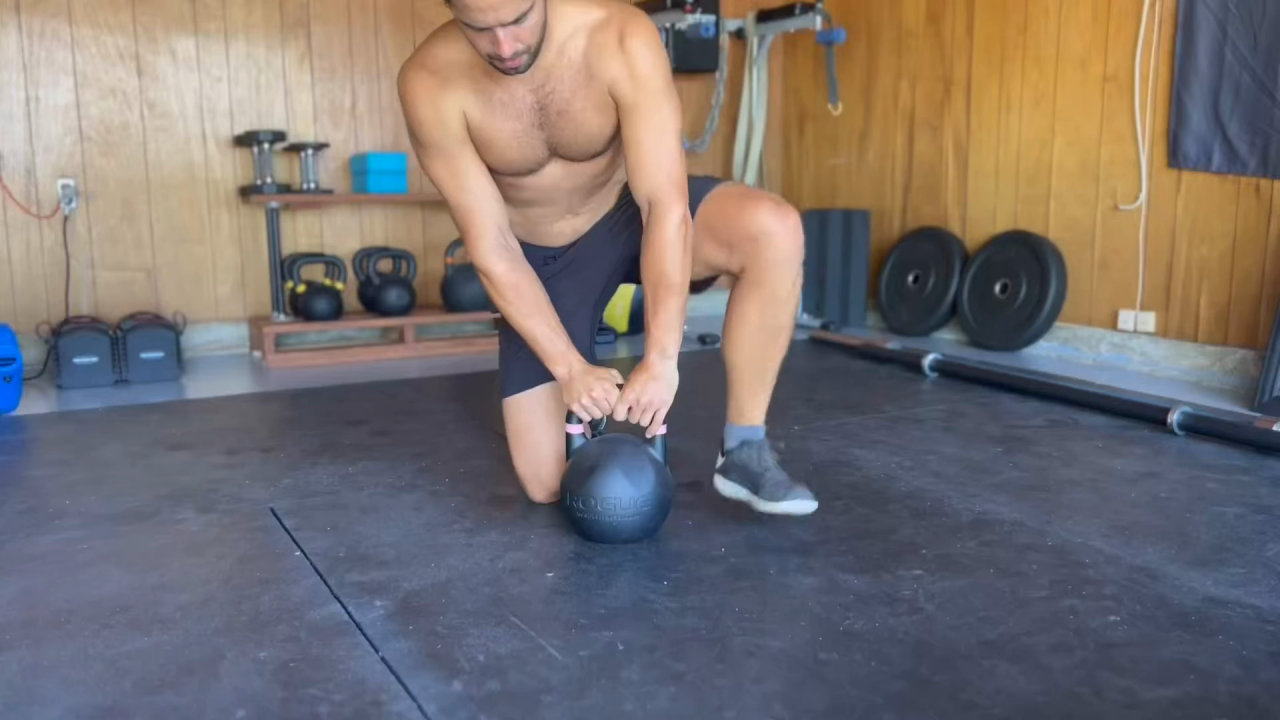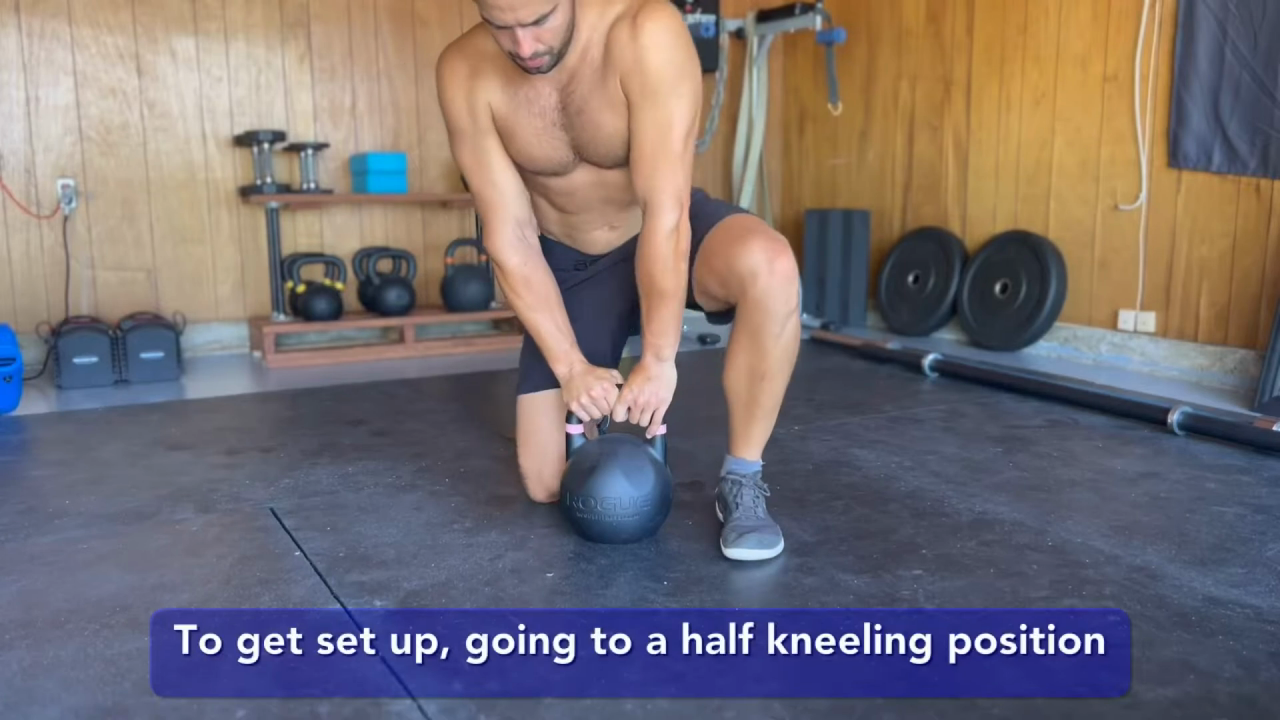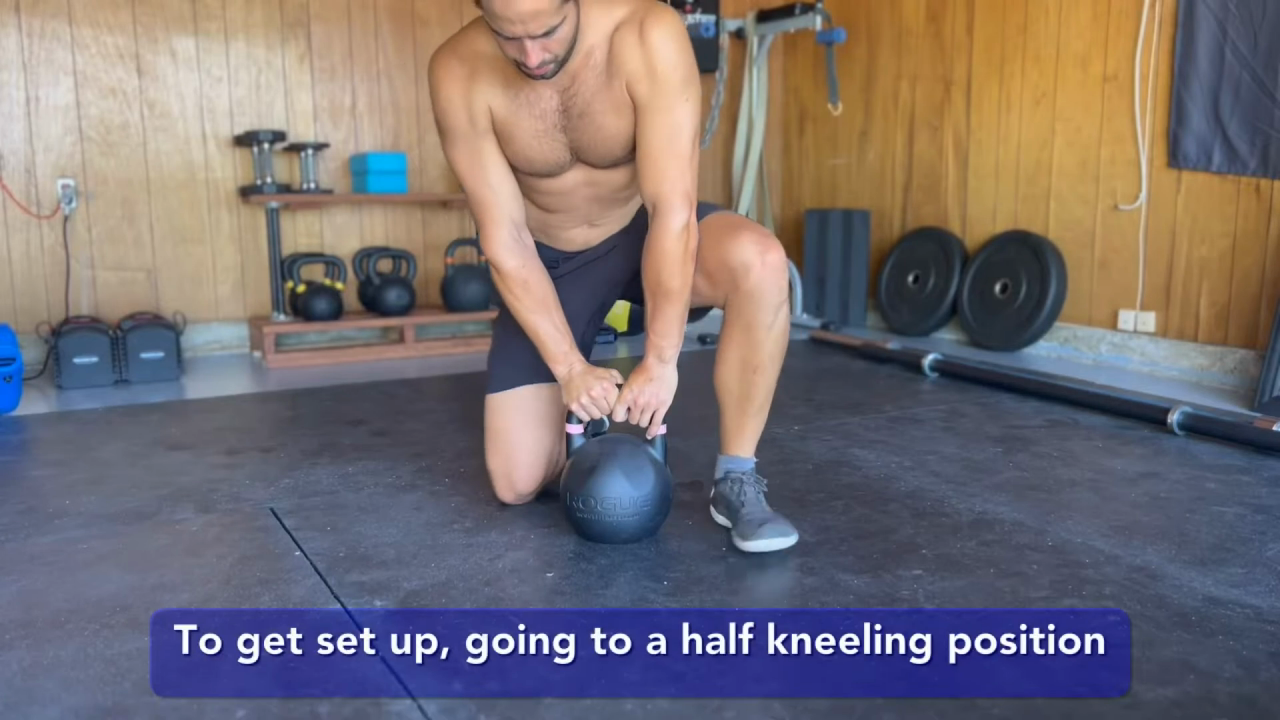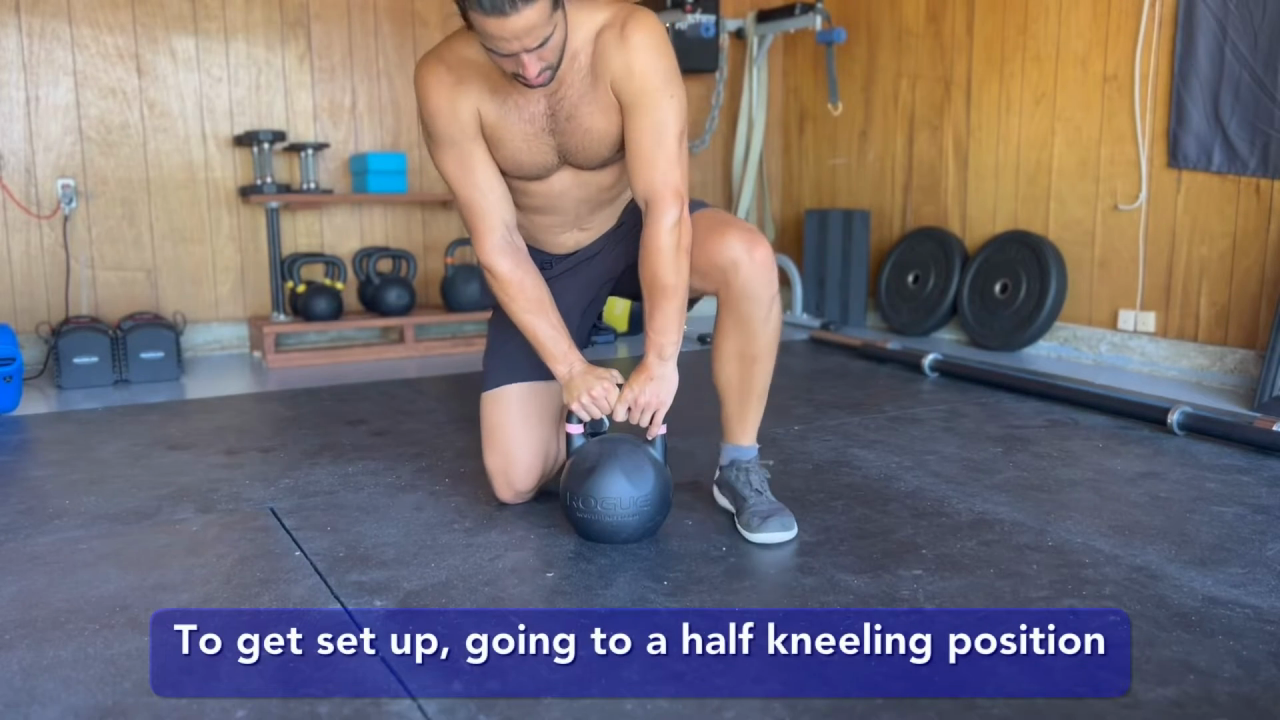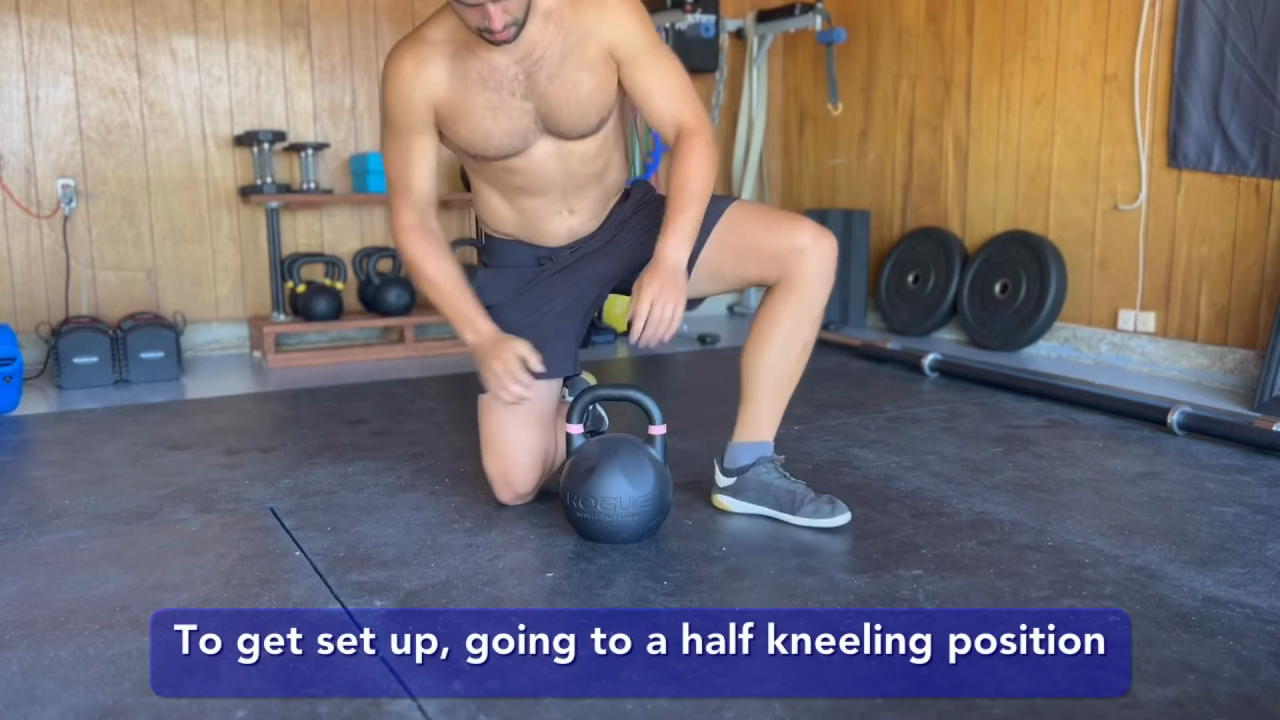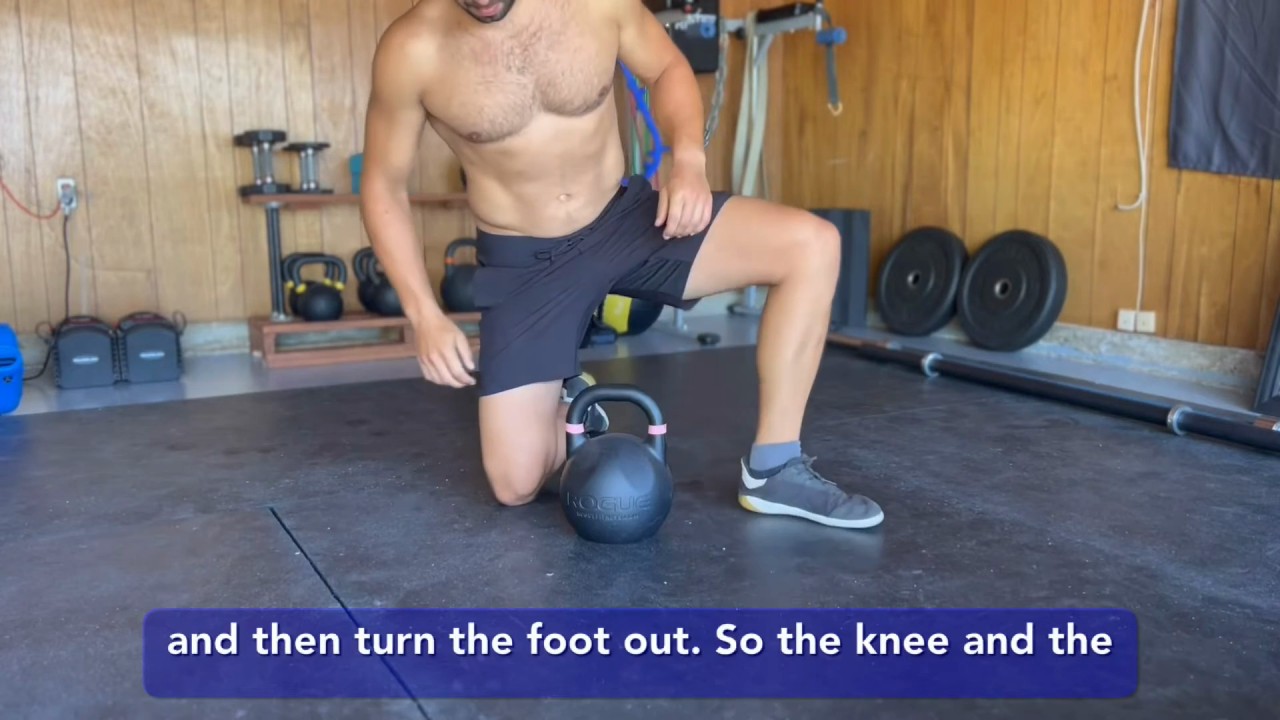
dt=0.5s
person 1, frame 1
right shoulder: (430, 82)
left elbow: (666, 207)
right elbow: (491, 248)
left wrist: (660, 359)
right wrist: (569, 369)
left hip: (629, 211)
right hip: (539, 259)
left knee: (774, 227)
right knee: (549, 484)
left ankle: (743, 447)
right ankle: (609, 413)
person 1, frame 2
right shoulder: (466, 73)
left elbow: (665, 211)
right elbow: (509, 238)
left wrist: (658, 359)
right wrist: (571, 366)
left hip: (673, 235)
right hip: (574, 263)
left knee: (768, 266)
right knee: (548, 484)
left ankle: (741, 479)
right ankle: (612, 423)
person 1, frame 3
right shoulder: (460, 72)
left elbow: (673, 209)
right elbow: (504, 240)
left wrist: (660, 360)
right wrist: (569, 367)
left hip: (648, 232)
right hip: (549, 260)
left knee: (759, 261)
right knee: (516, 483)
left ankle: (737, 476)
right ankle: (585, 423)
person 1, frame 4
right shoulder: (445, 81)
left elbow: (666, 206)
right elbow: (497, 244)
left wrist: (660, 360)
right wrist: (569, 368)
left hip: (636, 229)
right hip: (539, 264)
left knee: (746, 257)
right knee: (516, 483)
left ankle: (740, 466)
right ankle: (589, 416)
person 1, frame 5
right shoulder: (416, 67)
left elbow: (692, 132)
right elbow: (413, 221)
left wrist: (669, 260)
right wrist: (482, 340)
left hip: (627, 224)
right hip: (526, 267)
left knee: (810, 250)
right knee: (515, 485)
left ankle: (744, 466)
right ankle: (568, 402)
person 1, frame 6
right shoulder: (412, 50)
left elbow: (667, 69)
right elbow: (383, 186)
left wrist: (688, 158)
right wrist: (425, 316)
left hip: (626, 217)
right hip: (524, 264)
left knee: (812, 243)
right knee: (516, 486)
left ankle: (772, 469)
right ankle: (563, 403)
